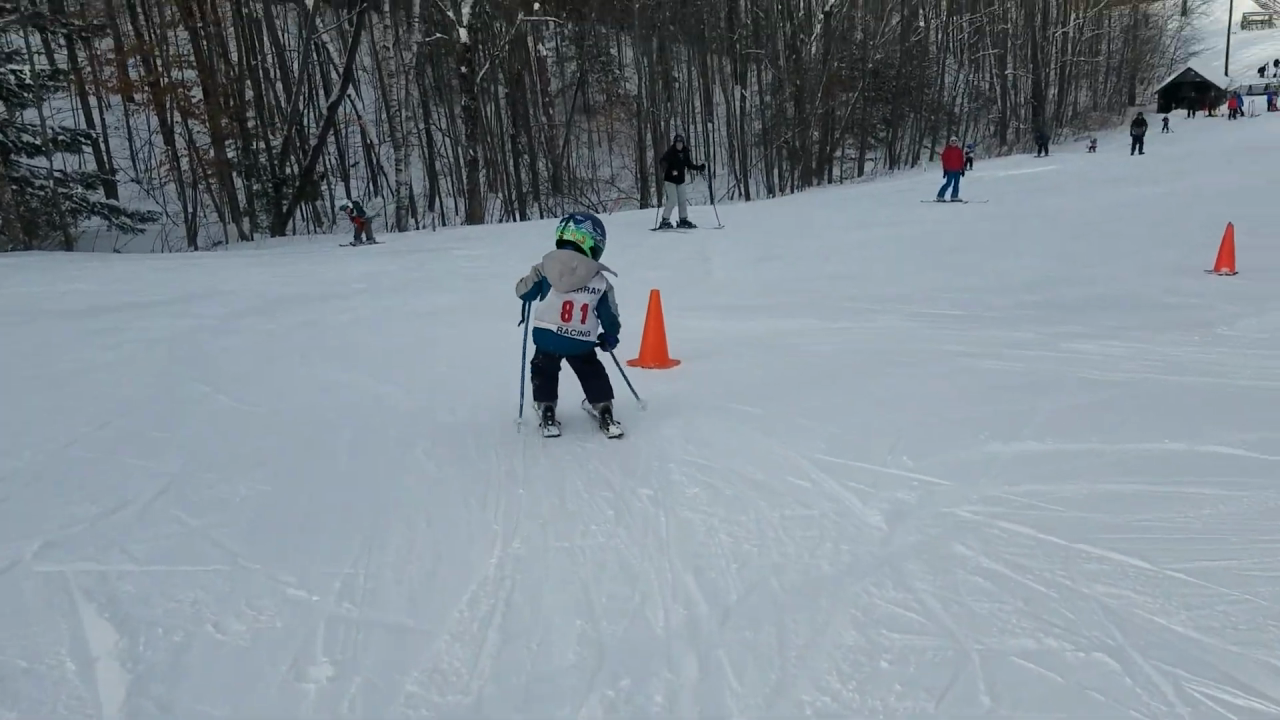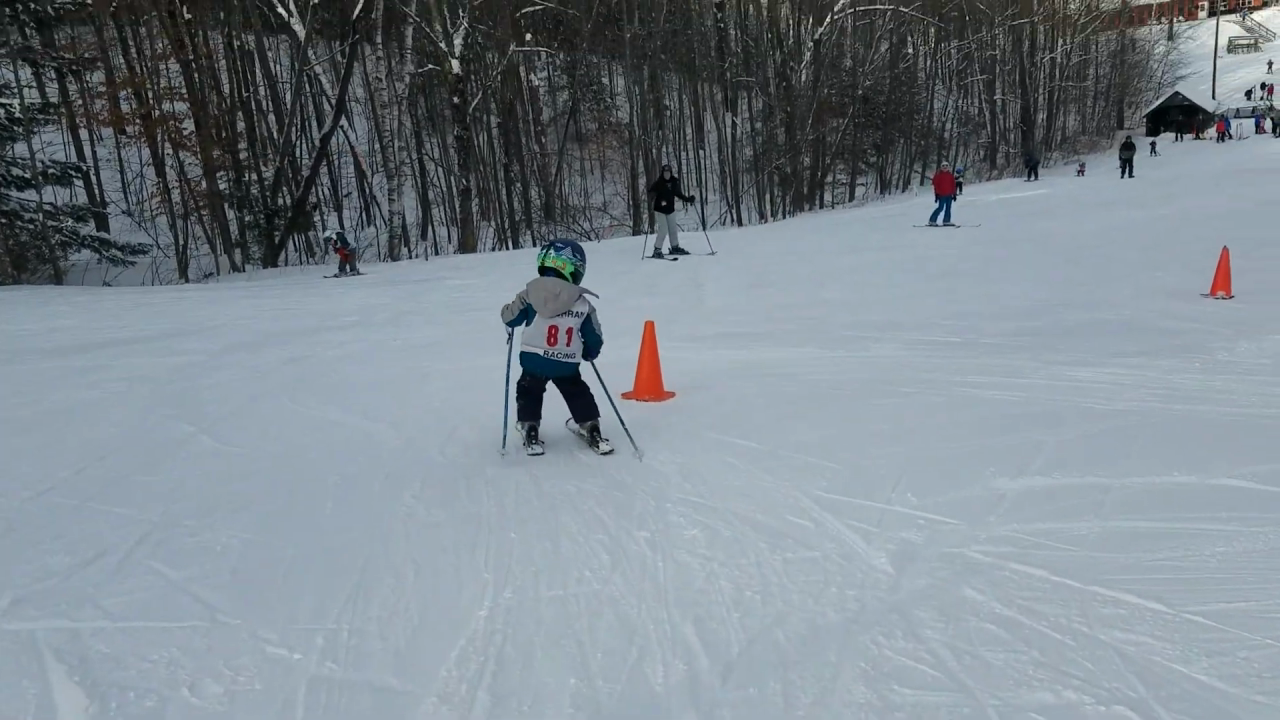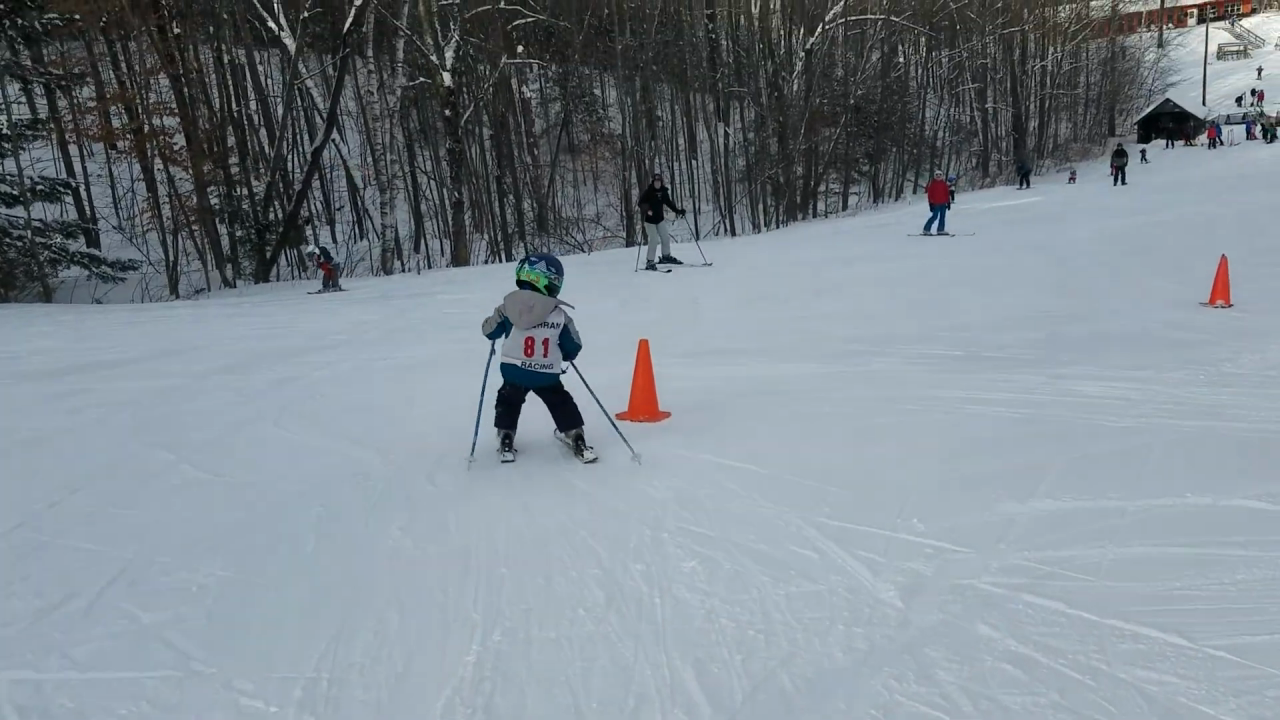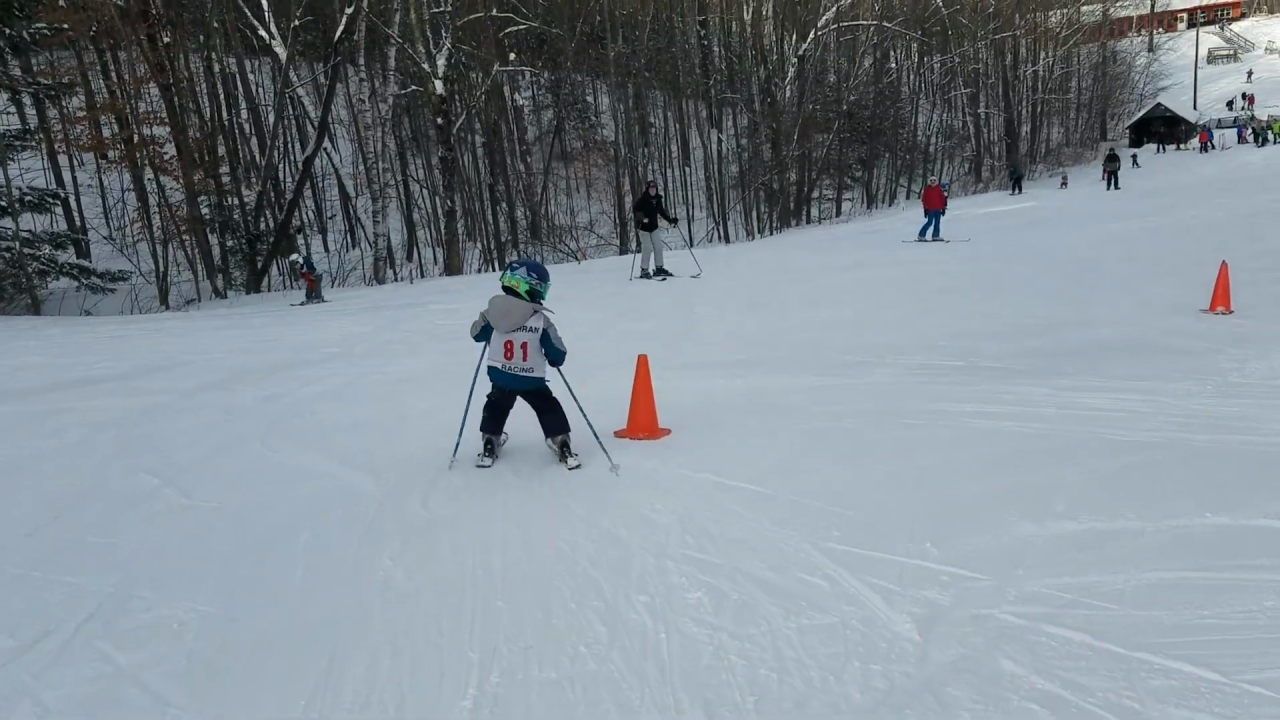
dt=0.2s
person 1, frame 1
left shoulder: (545, 269)
right shoulder: (599, 281)
left elbow: (524, 293)
right elbow: (609, 315)
left wrist: (524, 283)
right wrist: (610, 336)
left hip: (547, 338)
right hip: (581, 342)
left knee: (544, 373)
right knee: (592, 375)
left ankle: (547, 411)
right ankle: (604, 412)
person 1, frame 2
left shoulder: (530, 295)
right shoulder: (582, 304)
left elbow: (510, 319)
right elbow: (594, 336)
left wrist: (509, 308)
right wrist: (590, 351)
left hip: (534, 361)
right hip: (567, 365)
left knee: (529, 394)
right knee: (578, 395)
left ankle: (530, 432)
right ankle: (592, 431)
person 1, frame 3
left shoulder: (508, 308)
right shoulder: (559, 315)
left elbow: (490, 331)
right elbow: (573, 345)
left wrist: (496, 319)
right wrist: (568, 354)
left hip: (514, 372)
right hip: (547, 376)
left knee: (508, 403)
right knee: (561, 404)
left ankle: (506, 440)
right ankle: (577, 440)
person 1, frame 4
left shoulder: (493, 312)
right shoulder: (540, 320)
left elbow: (477, 334)
right elbow: (557, 351)
right wrist: (556, 359)
left hip: (501, 377)
right hip: (532, 380)
left knee: (495, 408)
right knee: (549, 409)
left ankle: (489, 447)
right ankle: (563, 447)
